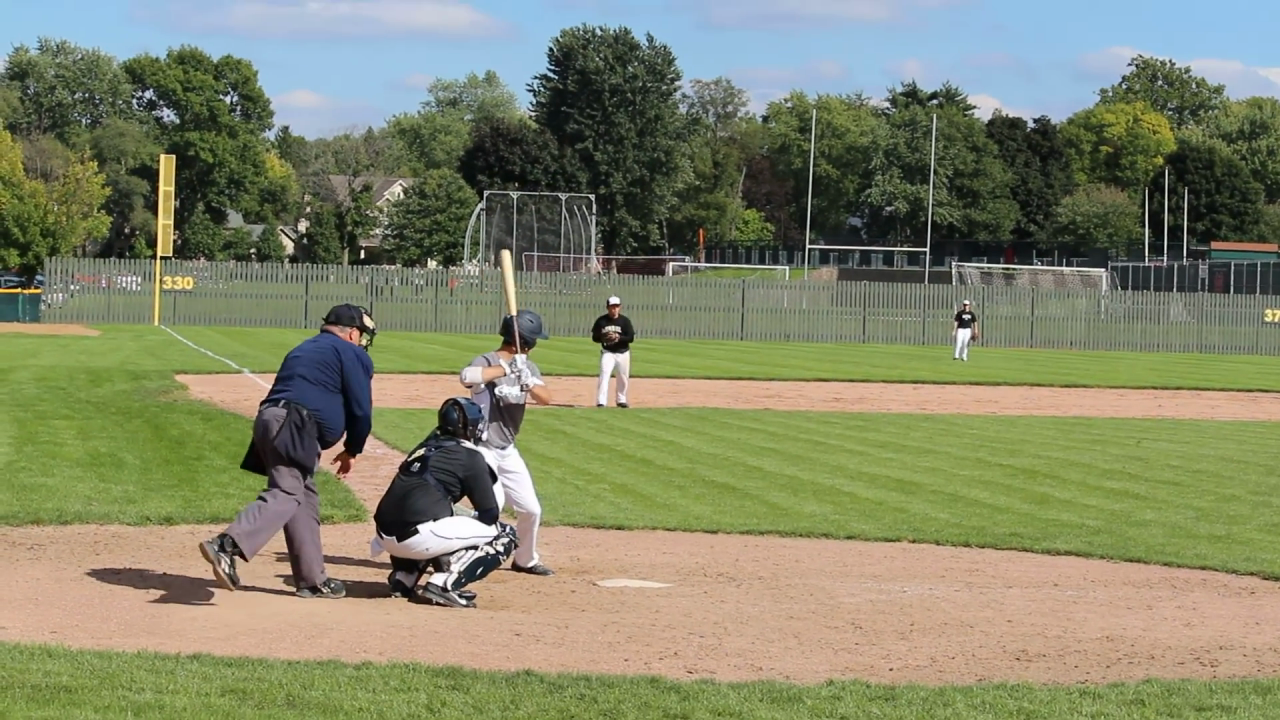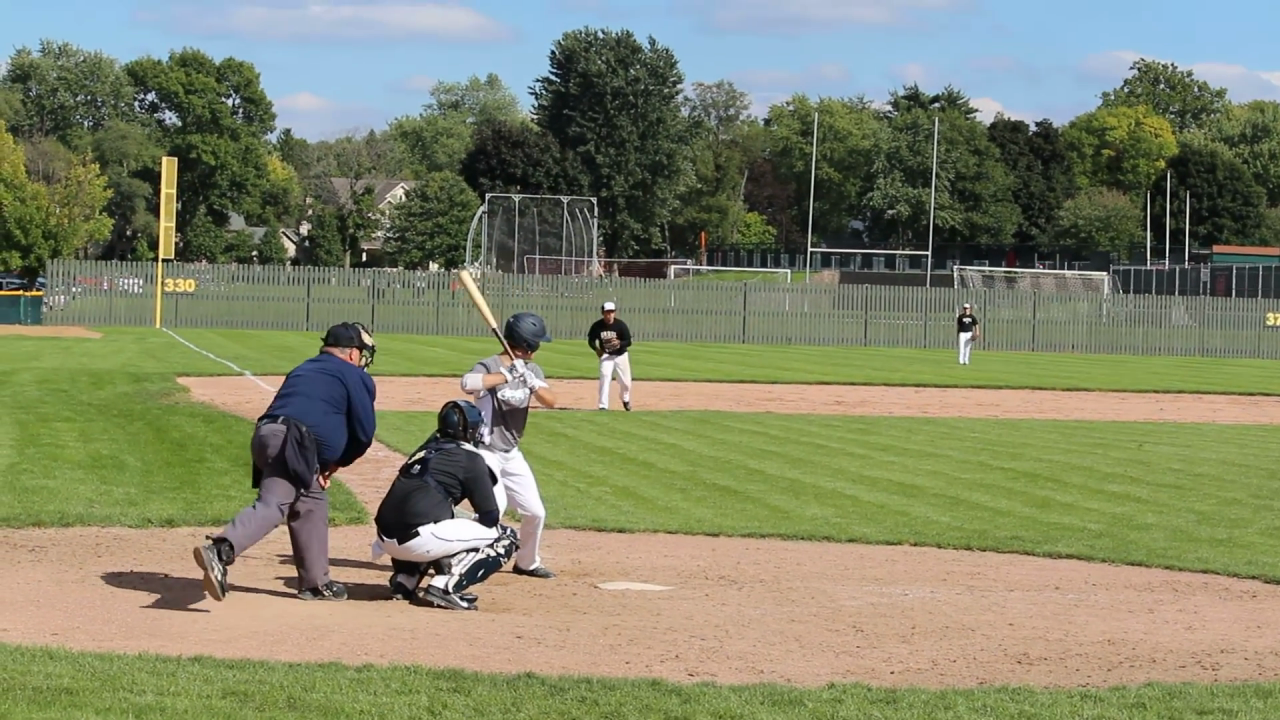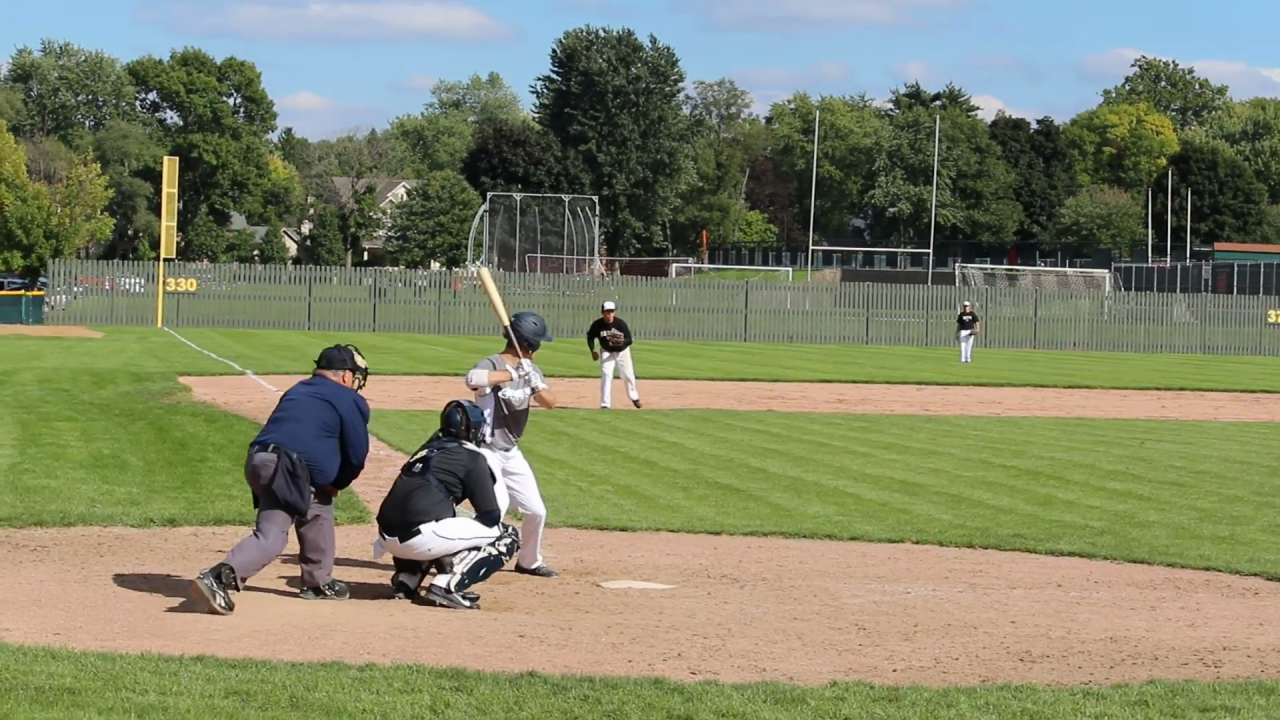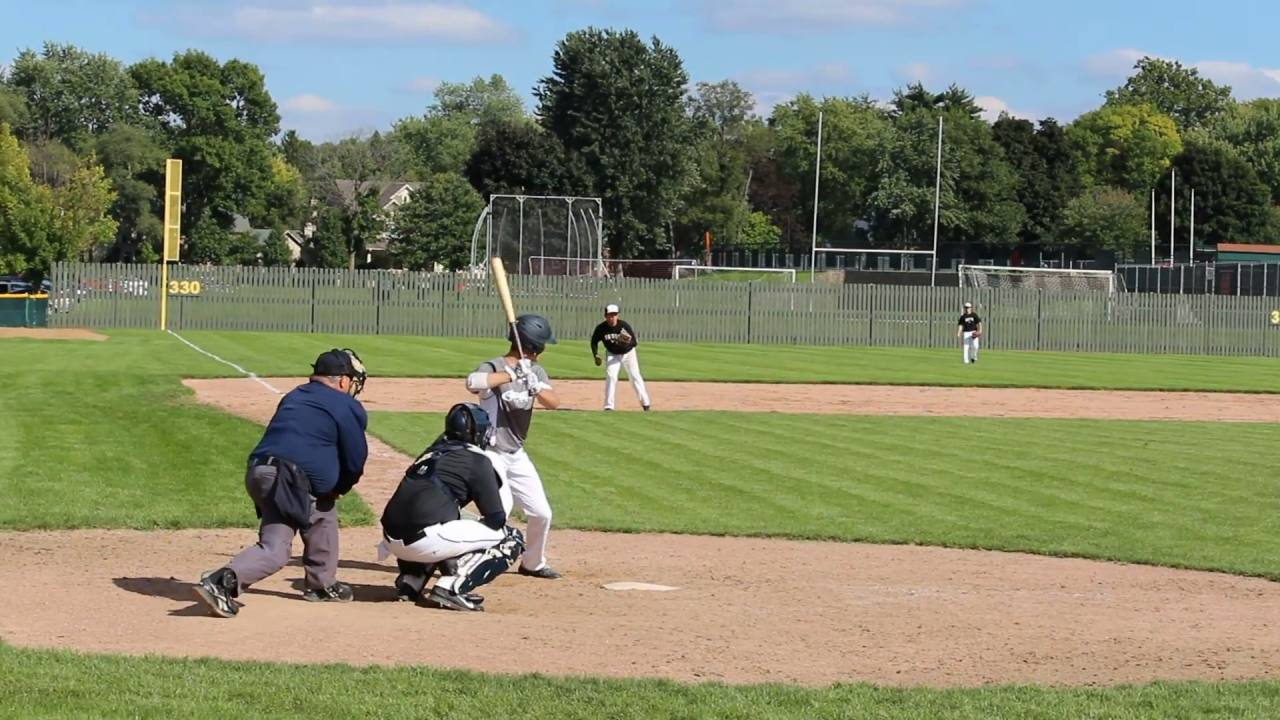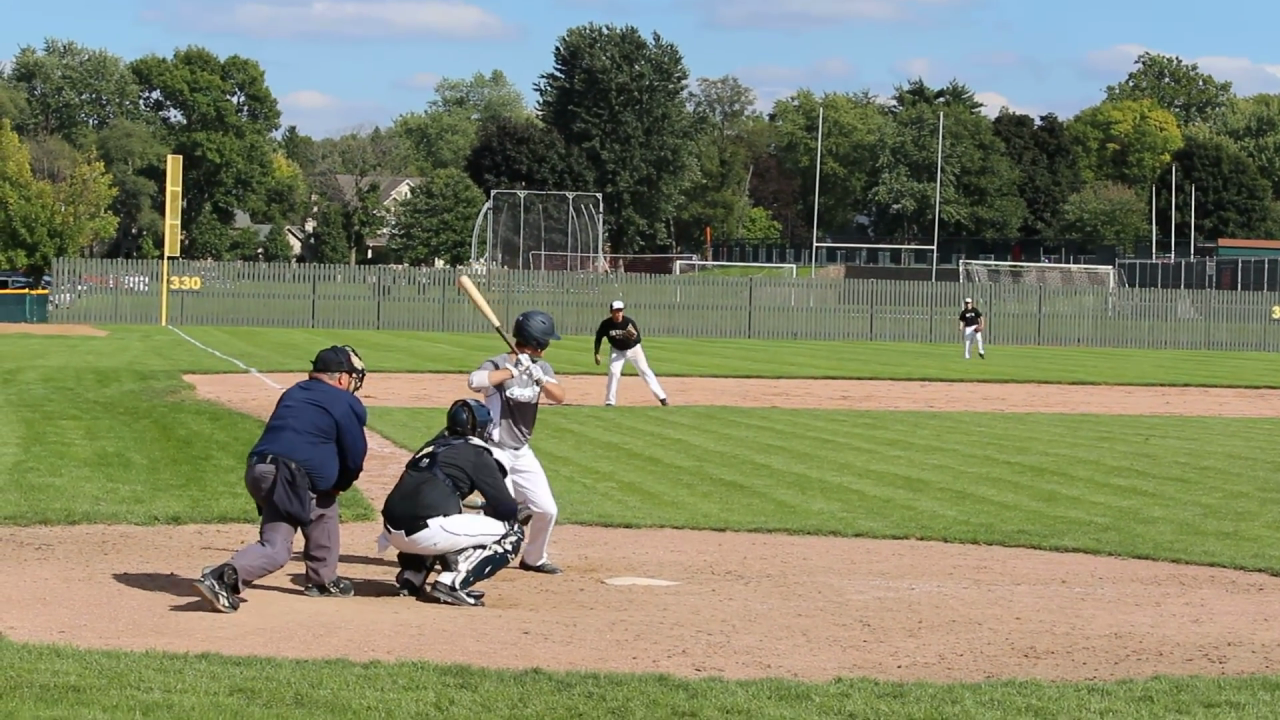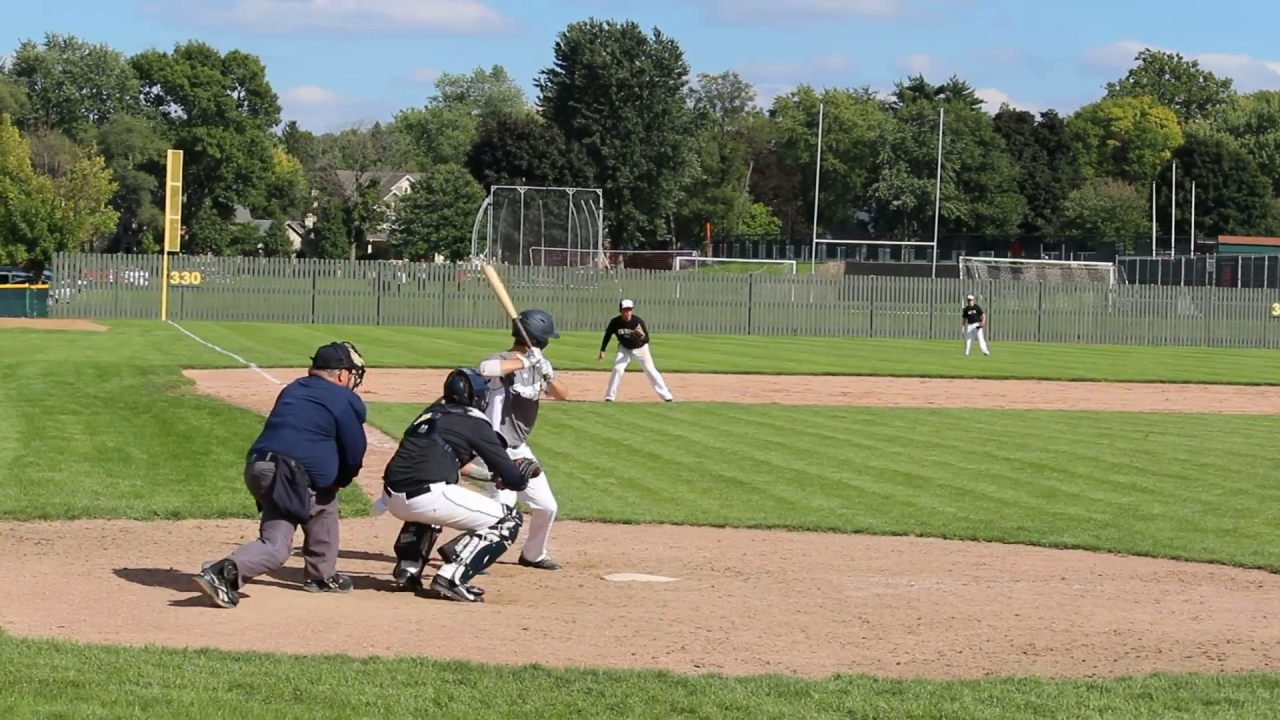
dt=0.2s
person 1, frame 1
left shoulder: (303, 349)
right shoulder: (353, 355)
right elbow: (361, 409)
left wrist: (310, 449)
right wrist: (352, 451)
left hip: (269, 420)
right hip: (294, 426)
left knee: (304, 500)
right knee: (284, 495)
left ankle: (313, 580)
right ankle: (226, 546)
person 1, frame 2
left shoulder: (304, 368)
right shoulder: (357, 378)
right elbow: (363, 433)
left wrist: (322, 464)
right wrist: (339, 462)
left hip: (267, 435)
right hip: (291, 442)
left knee: (311, 504)
right knee: (272, 506)
left ankle: (315, 584)
right ankle: (220, 550)
person 1, frame 3
left shoulder: (298, 390)
right shoulder: (351, 401)
right elbow: (356, 456)
left wrist: (326, 484)
right wrist: (336, 484)
left hip: (260, 460)
right hip: (286, 469)
left knee: (318, 507)
right knee: (270, 537)
left ankle: (318, 582)
right ankle: (219, 578)
person 1, frame 4
left shoulder: (294, 396)
right shoulder: (348, 407)
right elbow: (354, 462)
left wrist: (328, 489)
right wrist: (338, 488)
left hip: (259, 472)
right hip: (286, 480)
left knee: (322, 509)
right knee: (274, 550)
left ankle: (322, 584)
right ankle: (221, 583)
person 1, frame 5
left shoulder: (293, 393)
right shoulder: (347, 404)
right elbow: (354, 458)
left wrist: (330, 486)
right wrist: (339, 485)
left hip: (259, 470)
right hip: (287, 479)
left knee: (324, 506)
right knee: (276, 548)
left ankle: (323, 580)
right ankle: (222, 578)
person 1, frame 6
left shoulder: (292, 389)
right shoulder: (346, 401)
right elbow: (354, 455)
left wrist: (330, 482)
right wrist: (338, 482)
left hip: (259, 467)
right hip: (287, 476)
left knee: (324, 502)
right knee: (275, 546)
left ankle: (322, 575)
right ankle: (221, 574)
person 2, frame 1
left shoulder: (528, 367)
right shoulder: (487, 361)
left elbow: (546, 399)
right elbow: (466, 377)
left wrist: (527, 383)
right wrist: (507, 368)
left hip: (508, 450)
right hip: (481, 449)
left knee: (531, 508)
left ankle: (525, 559)
person 2, frame 2
left shoulder: (532, 370)
right shoulder: (489, 365)
left elbow: (551, 402)
right elbow: (467, 384)
left wrist: (534, 385)
right wrist: (508, 375)
left hip: (512, 453)
right hip: (485, 452)
left knee: (535, 511)
right knee: (494, 507)
left ankle: (527, 562)
person 2, frame 3
left shoulder: (532, 369)
right shoulder: (491, 363)
left elbow: (550, 402)
right elbow: (472, 379)
left wrist: (537, 386)
right wrist: (513, 373)
left hip: (512, 452)
right hip: (485, 451)
left knee: (536, 511)
left ankle: (528, 561)
person 2, frame 4
left shoulder: (536, 371)
right shoulder: (495, 367)
left elbow: (553, 403)
right elbow: (472, 382)
left wrist: (535, 387)
right wrist: (512, 374)
left hip: (517, 455)
right hip: (490, 454)
left knee: (541, 512)
left ankle: (533, 563)
person 2, frame 5
left shoulder: (537, 366)
right shoulder: (496, 365)
left elbow: (559, 397)
right elbow: (474, 382)
left wrist: (542, 379)
right wrist: (515, 370)
left hip: (522, 452)
right hip: (495, 451)
left knee: (547, 509)
left ankle: (533, 558)
person 2, frame 6
left shoulder: (538, 366)
right shoulder: (503, 364)
left elbow: (562, 394)
right elbow: (484, 369)
left wrist: (548, 375)
right wrist: (525, 361)
left hip: (519, 450)
left knee: (546, 506)
right knee: (504, 505)
left ankle: (533, 554)
person 3, frame 1
left shoulder: (424, 448)
right shoulder: (470, 456)
right elbow: (489, 514)
left hip: (387, 535)
right hip: (417, 537)
right knee: (504, 536)
left ankle: (403, 578)
right ankle: (444, 585)
person 3, frame 2
left shoulder: (424, 451)
right shoulder: (469, 458)
right elbow: (489, 517)
left hip: (388, 538)
right hip: (418, 539)
right knee: (505, 539)
left ankle: (404, 580)
right ankle: (445, 587)
person 3, frame 3
left shoulder: (427, 450)
right shoulder: (471, 457)
right elbow: (490, 516)
left hip: (390, 537)
right hip: (419, 537)
right knee: (507, 537)
left ankle: (406, 580)
right ankle: (447, 586)
person 3, frame 4
left shoulder: (432, 453)
right shoulder: (476, 461)
right elbow: (496, 519)
left hip: (394, 539)
right hip: (424, 540)
right knee: (511, 539)
left ankle: (410, 582)
right ankle: (450, 589)
person 3, frame 5
left shoulder: (431, 447)
right shoulder: (477, 453)
right elbow: (508, 510)
right wrist: (515, 516)
left hip: (395, 531)
right hip: (425, 532)
right knee: (512, 535)
left ankle: (411, 578)
right ankle: (450, 585)
person 3, frame 6
left shoulder: (430, 414)
right shoulder: (476, 424)
right elbow: (510, 476)
right wrist: (520, 476)
left hip: (394, 497)
right hip: (428, 496)
right knee: (506, 520)
left ankle: (407, 572)
right ankle: (451, 579)
